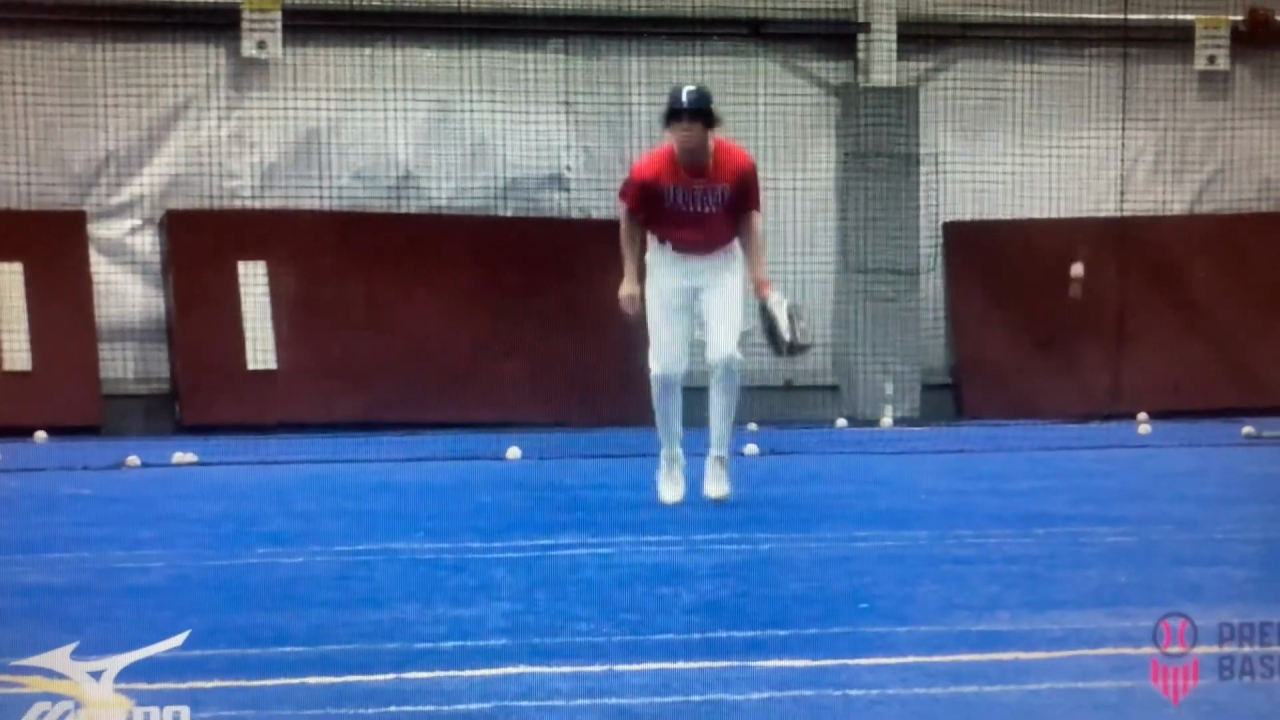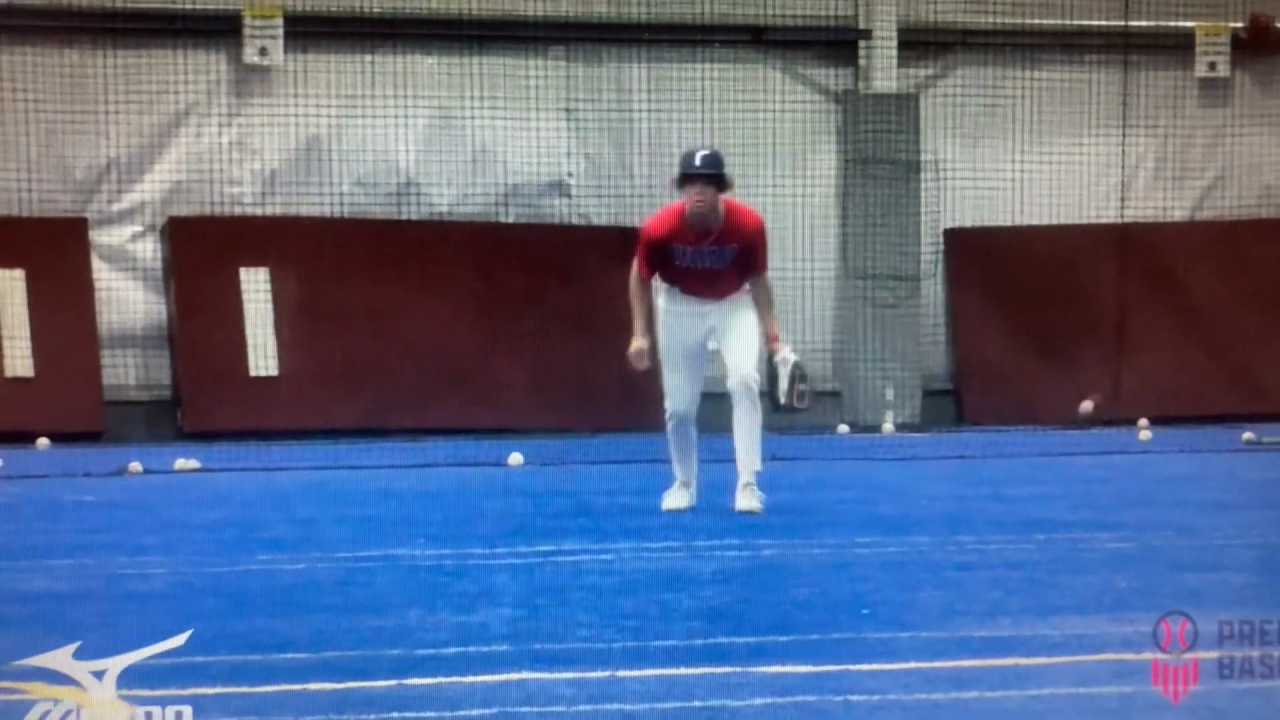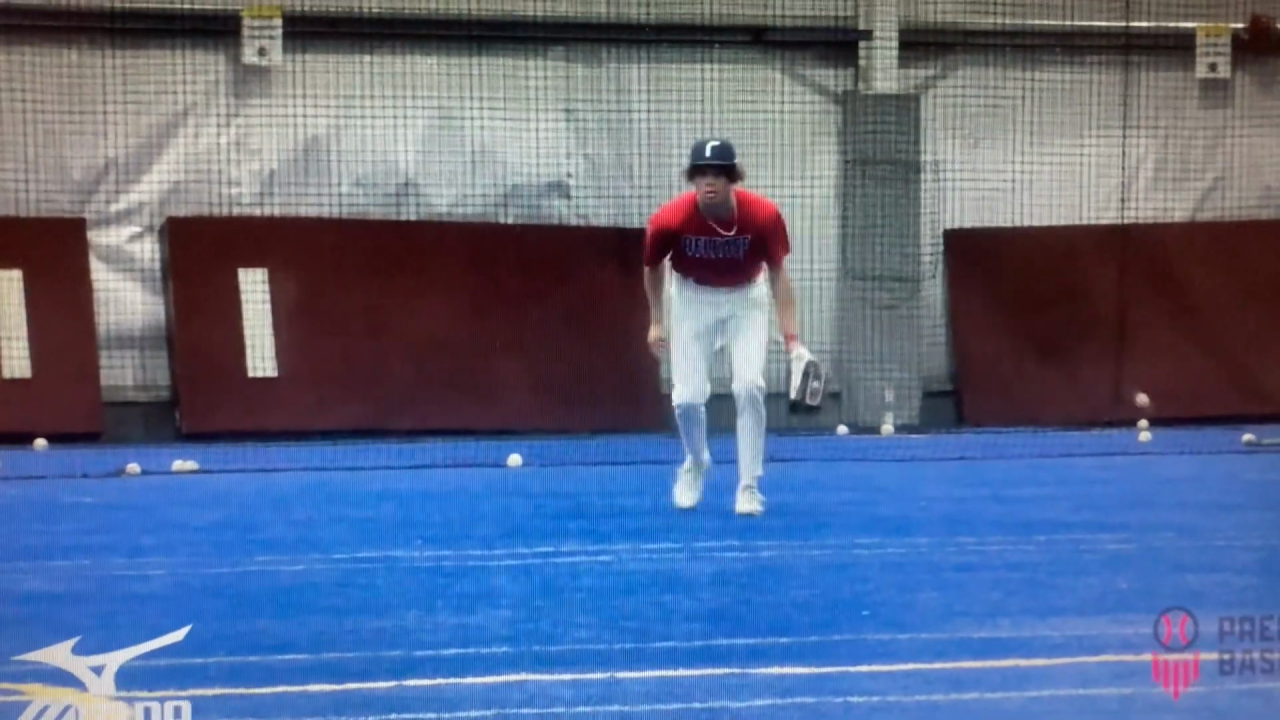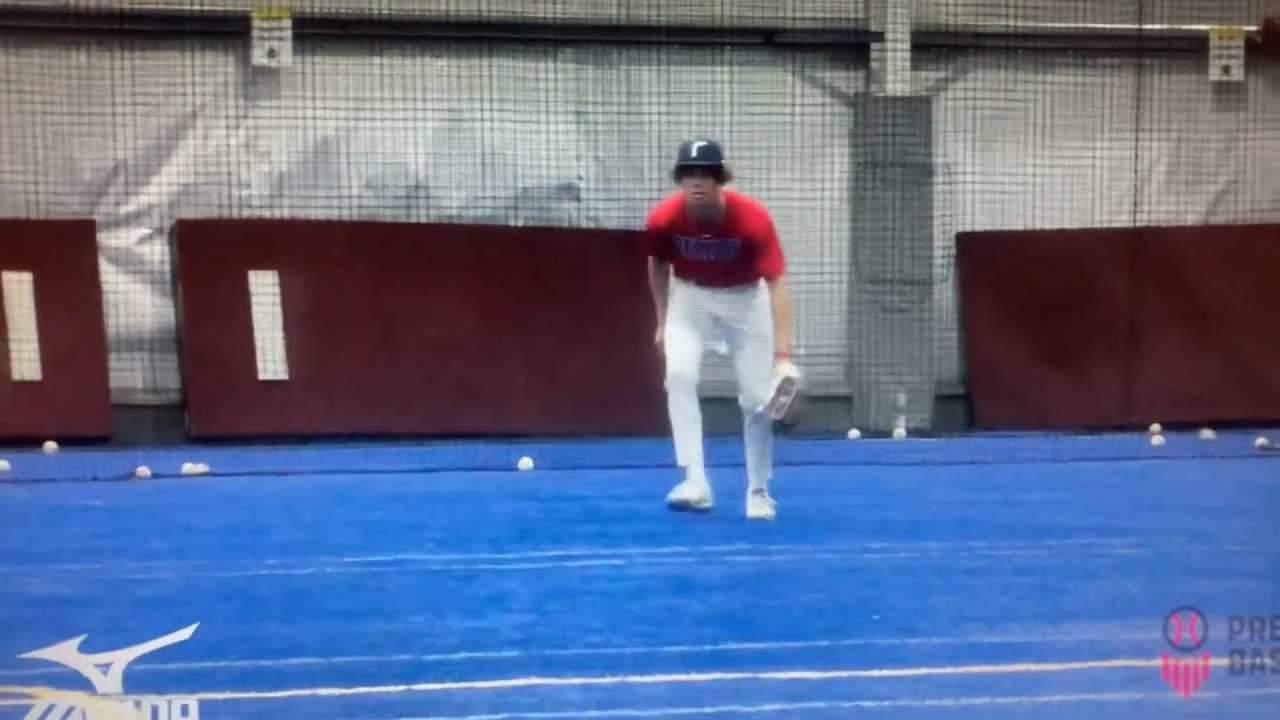
dt=0.3s
person 1, frame 1
left shoulder: (739, 164)
right shoulder: (648, 170)
left elbow: (747, 220)
right elbow: (630, 218)
left wrist: (760, 280)
right wrist: (630, 277)
left hip: (720, 264)
right hip: (666, 265)
left knee: (724, 357)
right knee: (665, 369)
left ankle: (717, 460)
right ankle: (671, 460)
person 1, frame 2
left shoulder: (748, 223)
right shoulder: (659, 227)
left elbow: (758, 279)
right elbow: (639, 277)
left wrist: (772, 338)
right wrist: (640, 334)
left hip: (735, 306)
right hip: (681, 308)
left knee: (744, 380)
right knee: (680, 405)
left ankle: (748, 485)
right ankle: (685, 483)
person 1, frame 3
left shoulder: (763, 214)
right shoulder: (670, 217)
left elbow: (777, 272)
right elbow: (652, 265)
left wrist: (791, 337)
right wrist: (656, 322)
left hip: (747, 297)
right hip: (692, 297)
left knee: (749, 386)
right knee: (688, 398)
left ankle: (749, 486)
right ankle: (696, 462)
person 1, frame 4
left shoulder: (753, 218)
right shoulder: (662, 220)
left elbow: (777, 287)
right elbow: (657, 265)
left wrist: (784, 356)
right wrist: (663, 322)
left hip: (744, 296)
right hip: (690, 296)
left knee: (758, 399)
right knee: (679, 373)
left ankle: (759, 491)
right ankle: (696, 482)
